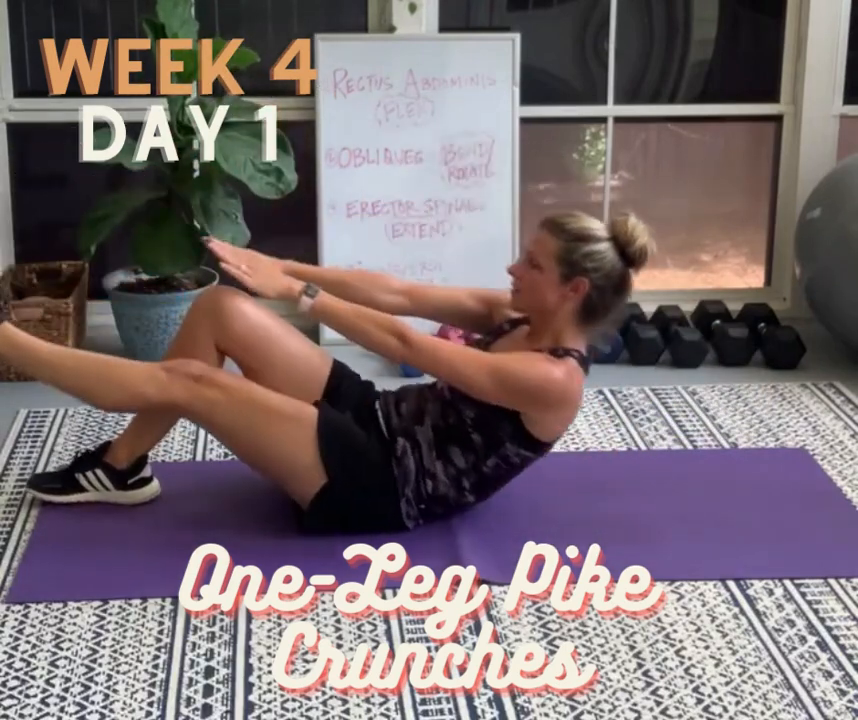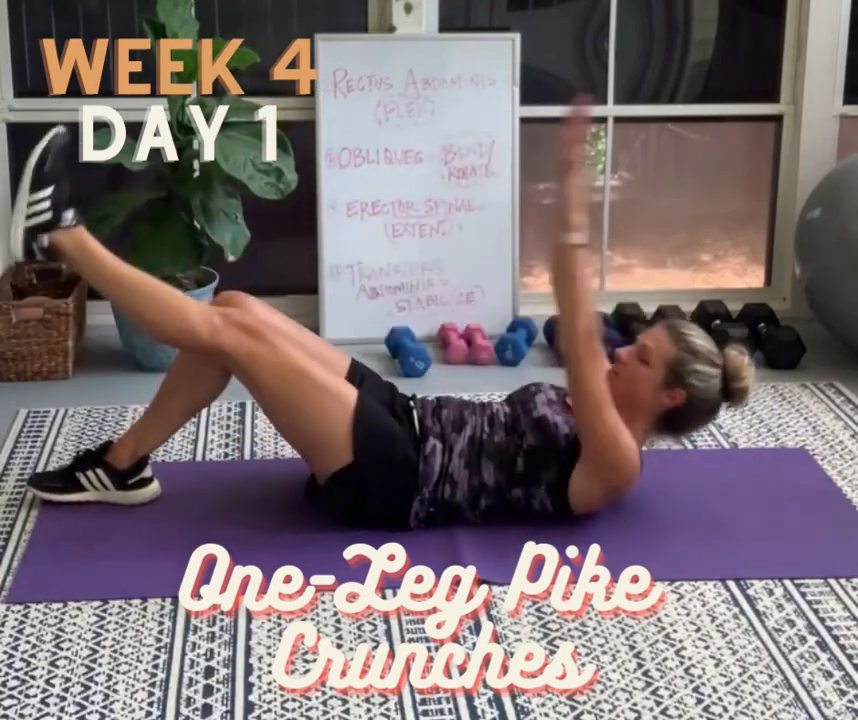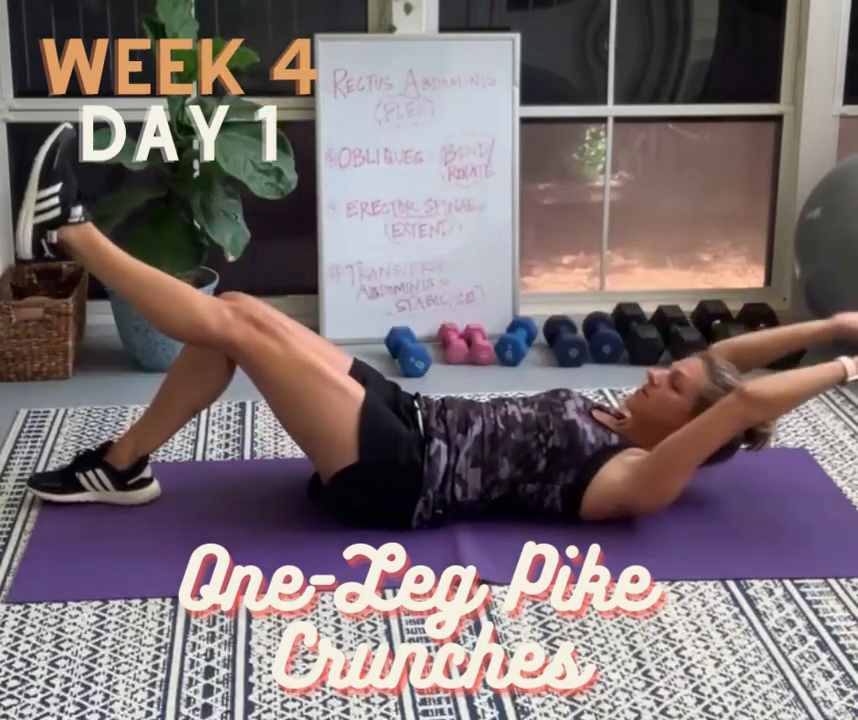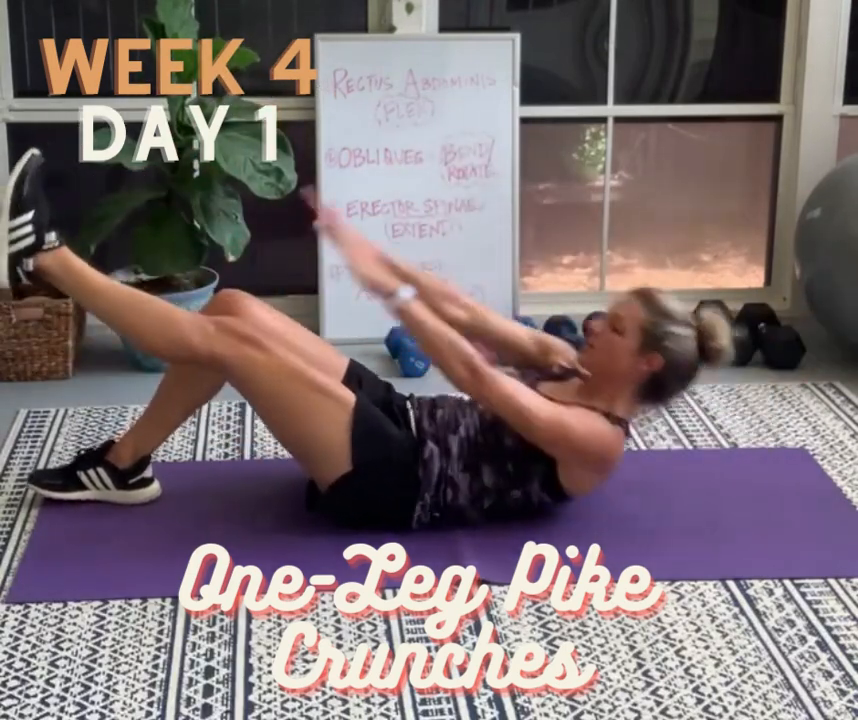
dt=0.5s
person 1, frame 1
left shoulder: (554, 382)
right shoulder: (519, 318)
left elbow: (403, 345)
right elbow: (399, 293)
left wrist: (296, 293)
right wrist: (288, 268)
left hip: (373, 482)
right hip: (371, 419)
left knee: (184, 379)
right knee: (220, 306)
right ankle: (121, 468)
person 1, frame 2
left shoulder: (616, 465)
right shoulder: (599, 398)
left elbow: (581, 349)
right elbow: (571, 309)
left wrist: (574, 230)
right wrist: (576, 194)
left hip: (392, 478)
right hip: (403, 423)
left knee: (228, 332)
right knee: (236, 308)
left ankle: (61, 236)
right ankle: (122, 466)
person 1, frame 3
left shoulder: (643, 481)
right shoulder: (618, 428)
left elbow: (745, 399)
right elbow: (722, 355)
left hip: (396, 475)
right hip: (411, 424)
left knee: (234, 326)
right knee: (237, 308)
left ankle: (71, 232)
right ankle: (121, 467)
person 1, frame 4
left shoulder: (597, 439)
right shoulder: (572, 371)
left elbow: (475, 379)
right elbow: (468, 316)
left wrist: (389, 289)
right wrist: (383, 259)
left hip: (390, 482)
right hip: (398, 422)
left knee: (218, 339)
right knee: (233, 306)
left ankle: (47, 257)
right ankle: (123, 466)
